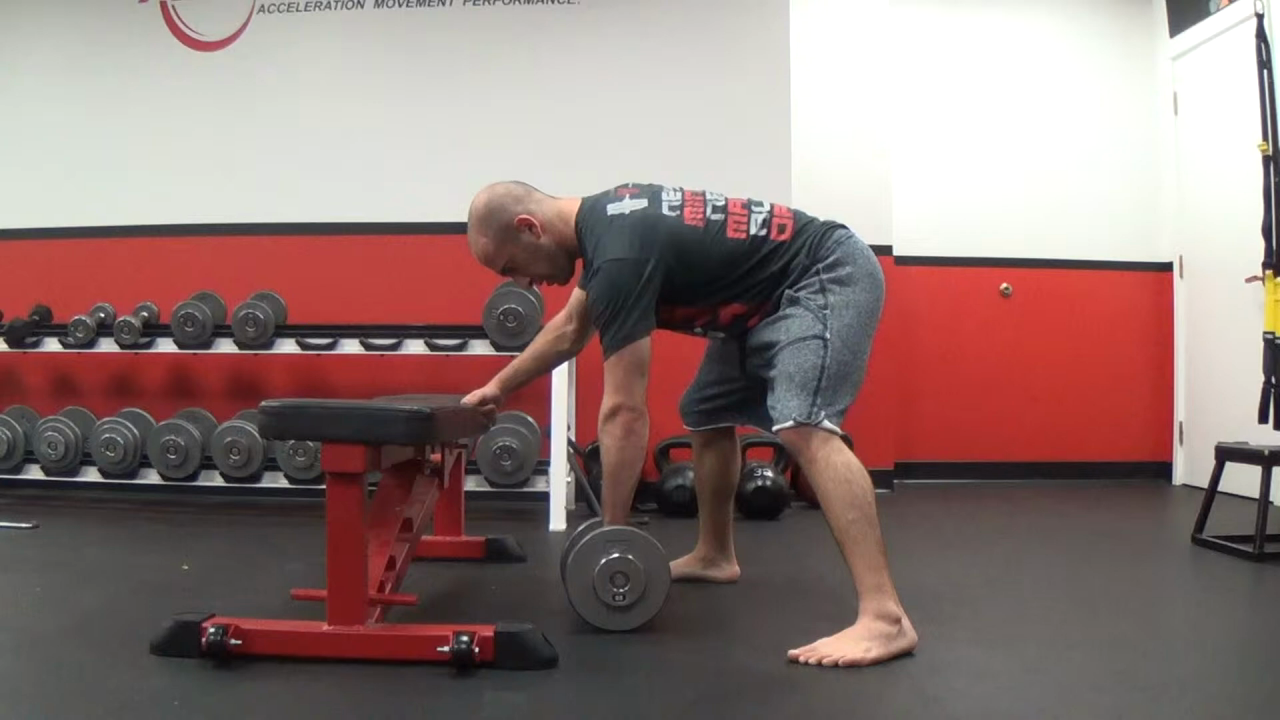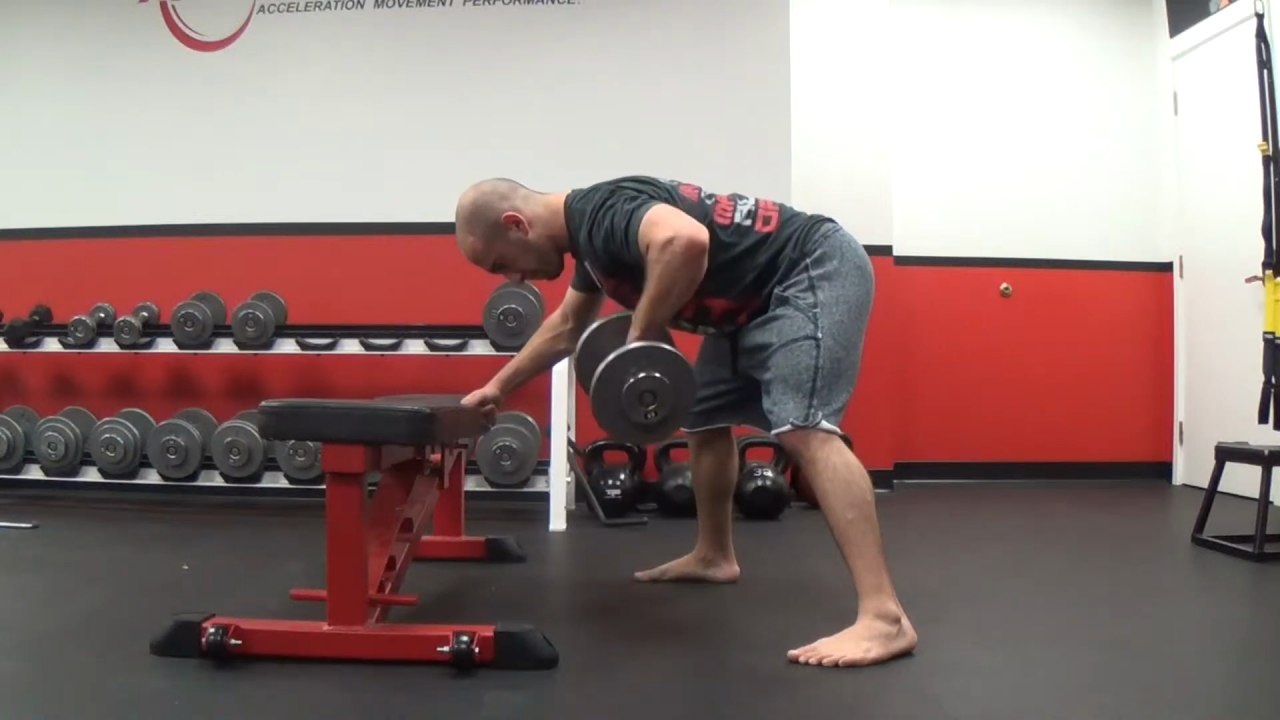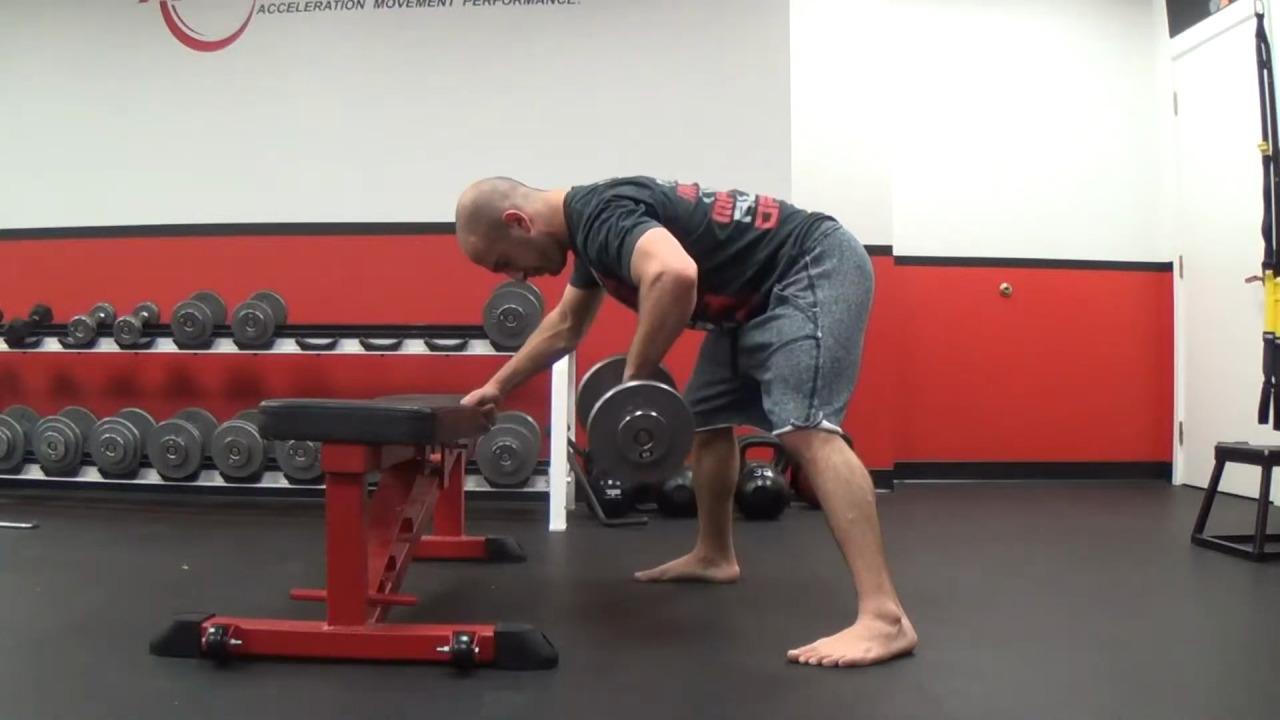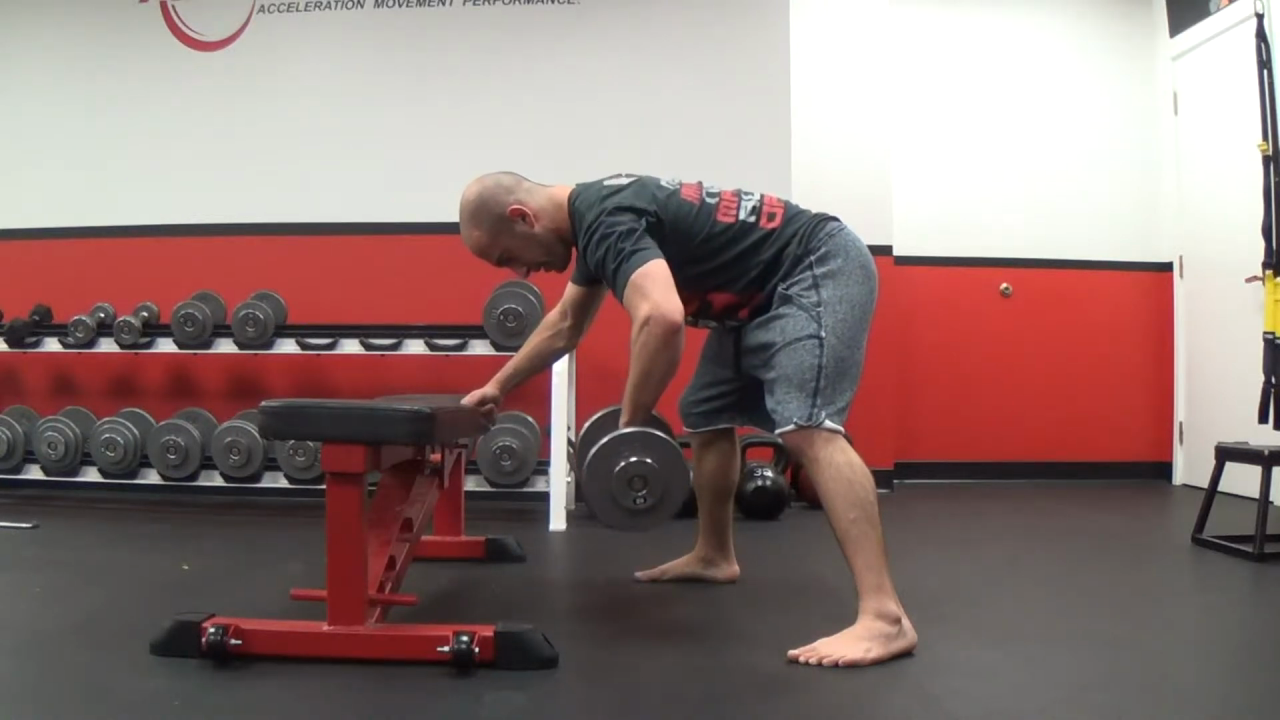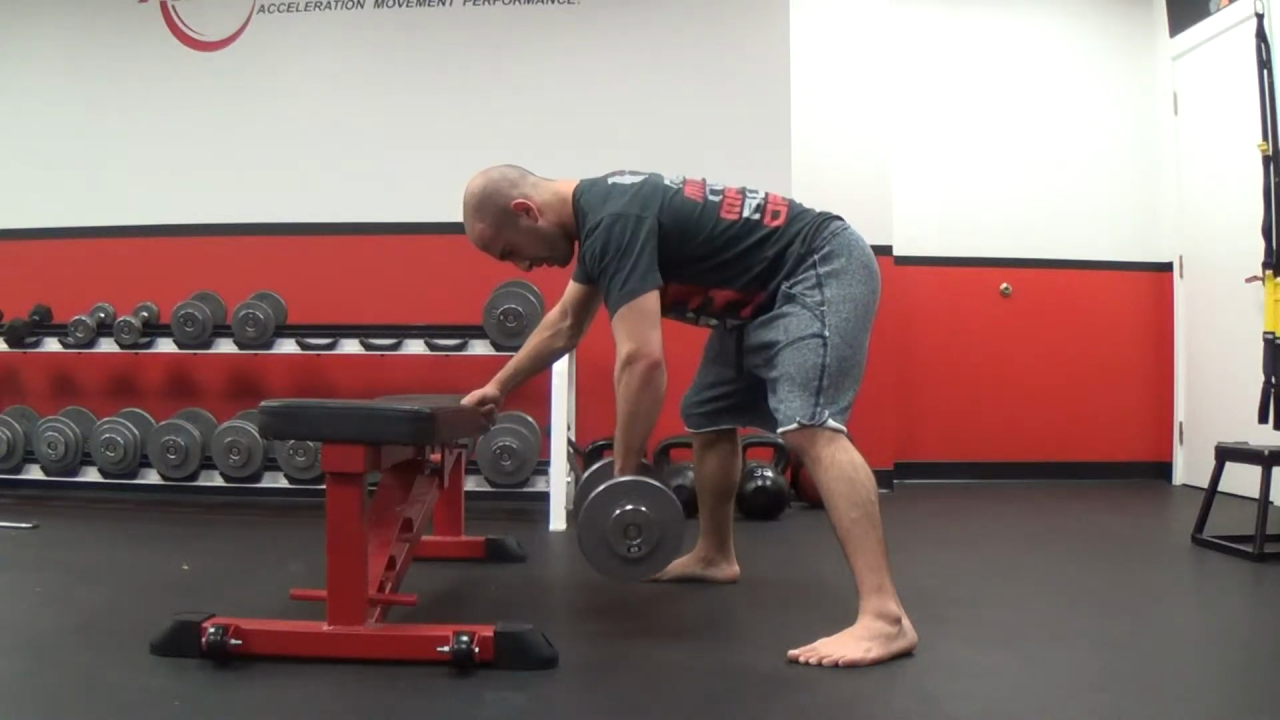
dt=1s
person 1, frame 1
left shoulder: (618, 253)
right shoulder: (603, 221)
left elbow: (624, 412)
right elbow: (571, 328)
right wrist: (499, 385)
left hip: (828, 275)
left knee: (803, 429)
right knee: (706, 416)
left ankle: (885, 618)
right ankle: (714, 555)
person 1, frame 2
left shoulder: (601, 214)
right shoulder: (591, 232)
left elbow: (686, 240)
right elbow: (566, 328)
left wrist: (638, 343)
right wrist: (498, 386)
left hip: (815, 270)
right hip: (759, 299)
left knee: (803, 430)
right knee: (705, 418)
left ankle: (884, 617)
right ankle: (713, 556)
person 1, frame 3
left shoulder: (600, 217)
right shoulder: (590, 225)
left elbow: (675, 275)
right elbow: (565, 327)
left wrist: (632, 384)
right wrist: (497, 386)
left hip: (814, 268)
right hip: (759, 296)
left knee: (804, 430)
right knee: (707, 418)
left ankle: (884, 617)
right ankle: (713, 556)
person 1, frame 4
left shoulder: (606, 220)
right shoulder: (594, 217)
left elbow: (662, 319)
right elbow: (565, 325)
left wrist: (629, 431)
right wrist: (498, 386)
left hip: (819, 269)
right hip: (764, 294)
left knee: (807, 429)
right knee: (706, 418)
left ankle: (884, 616)
right ankle: (713, 555)
person 1, frame 5
left shoulder: (613, 220)
right shoulder: (598, 214)
left elbow: (642, 359)
right elbow: (565, 324)
left wrist: (624, 479)
right wrist: (499, 385)
left hip: (822, 269)
right hip: (765, 294)
left knee: (808, 428)
right knee: (708, 418)
left ankle: (884, 616)
right ankle: (714, 555)
